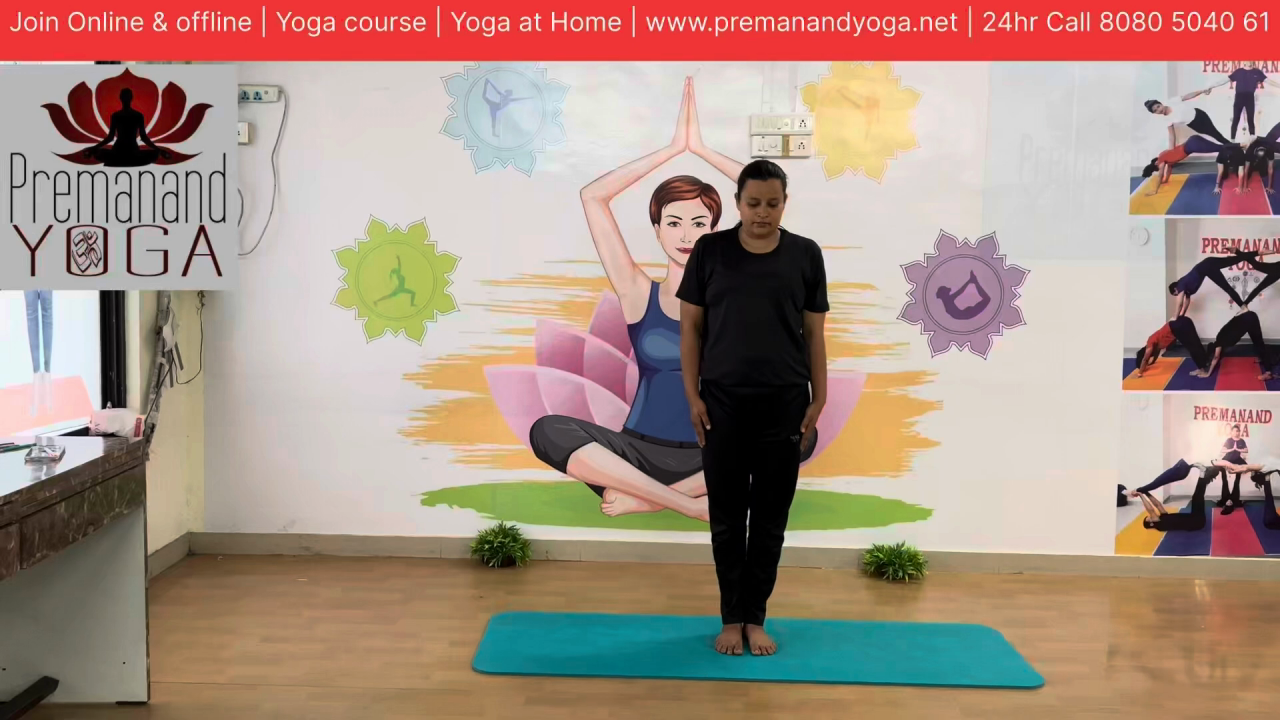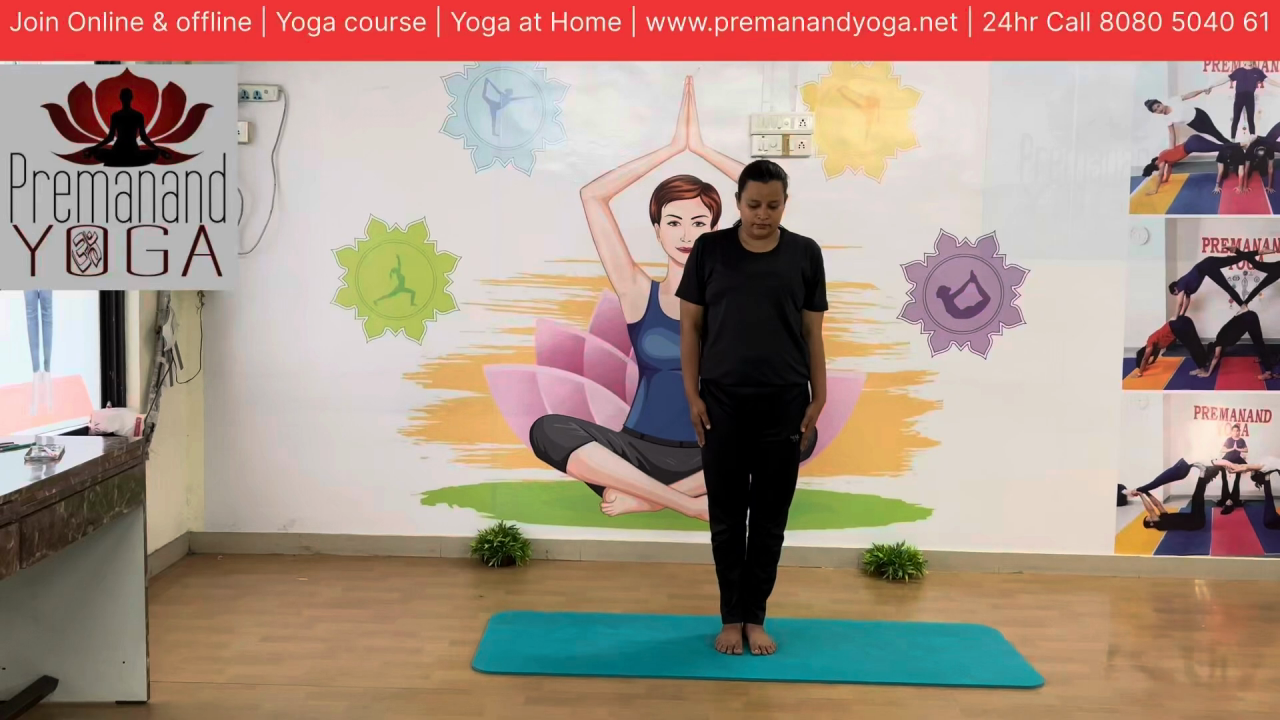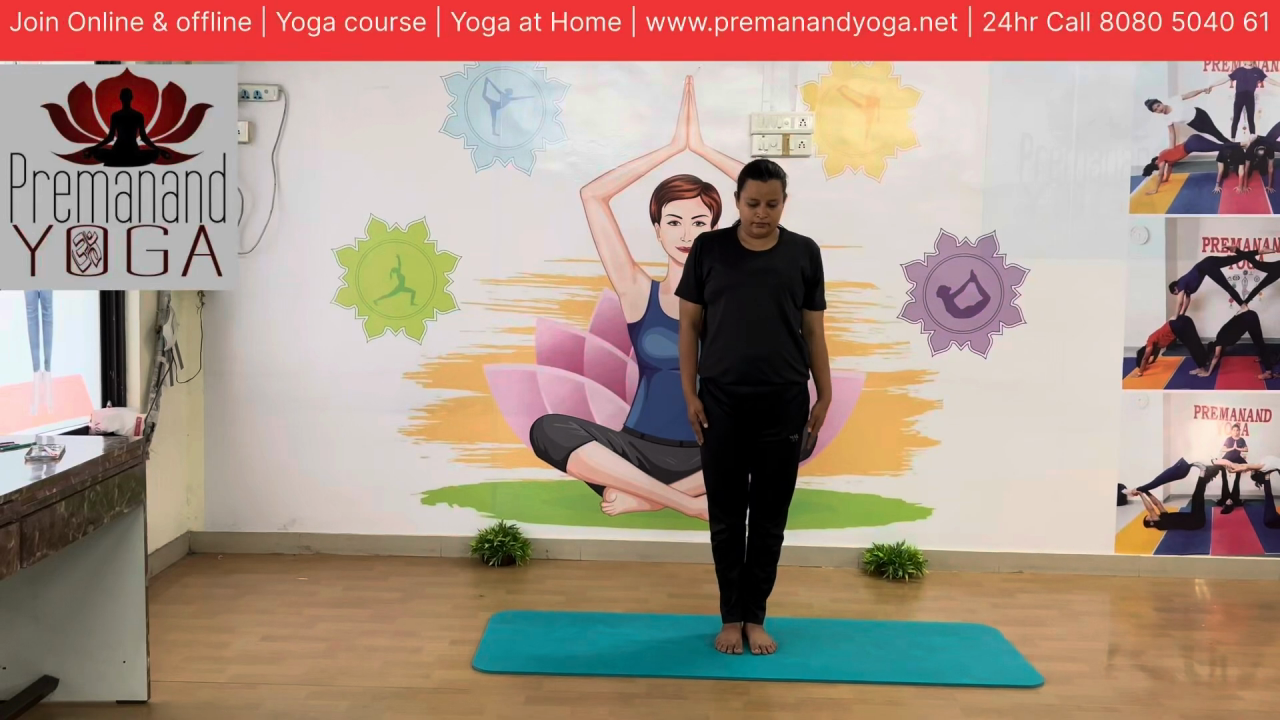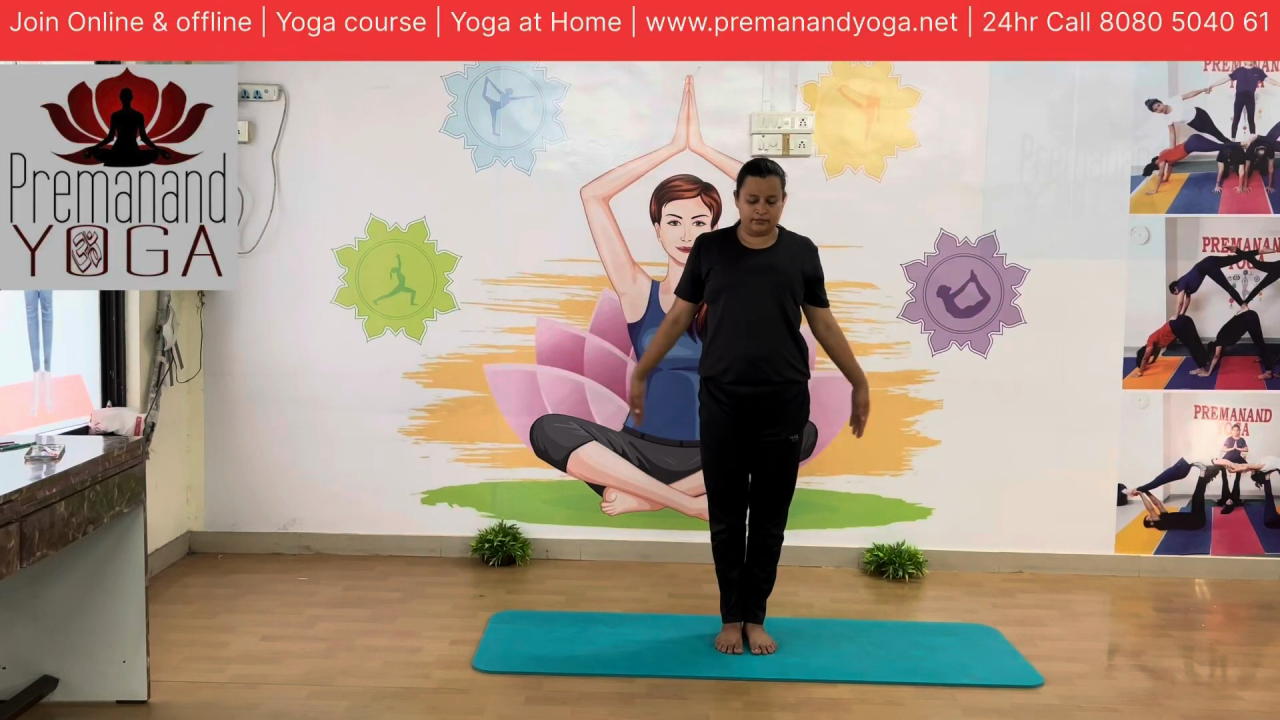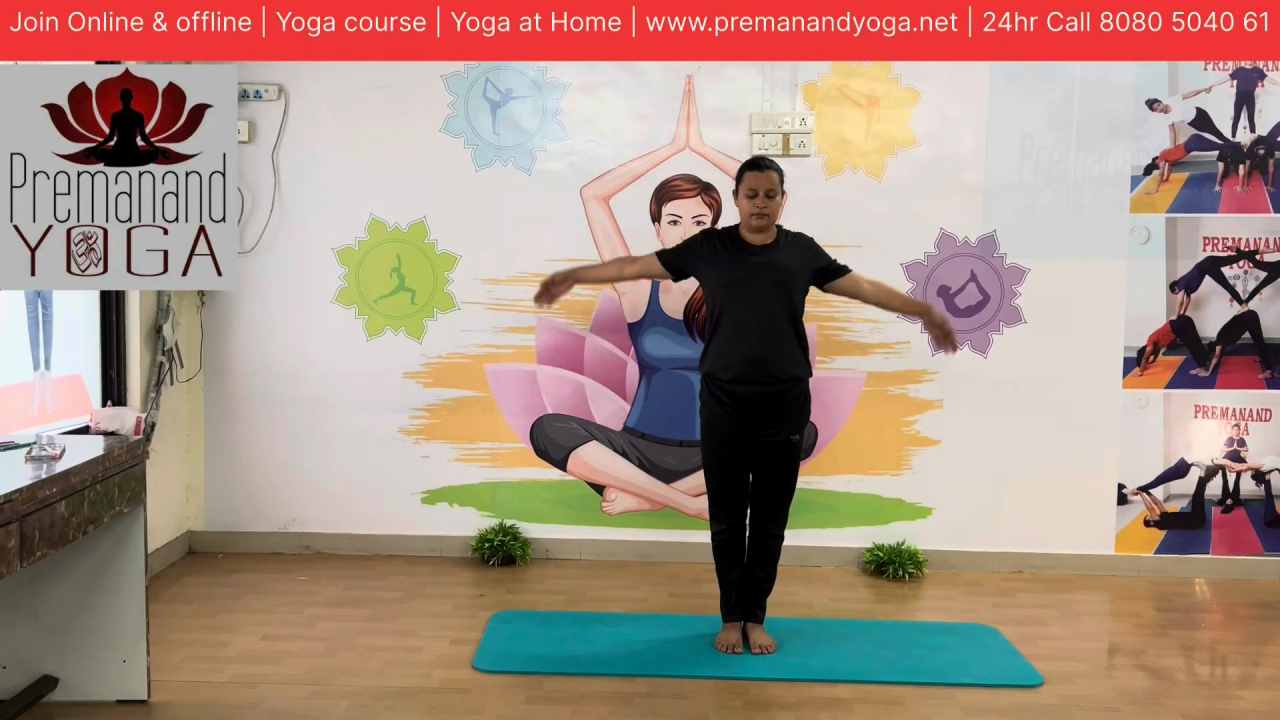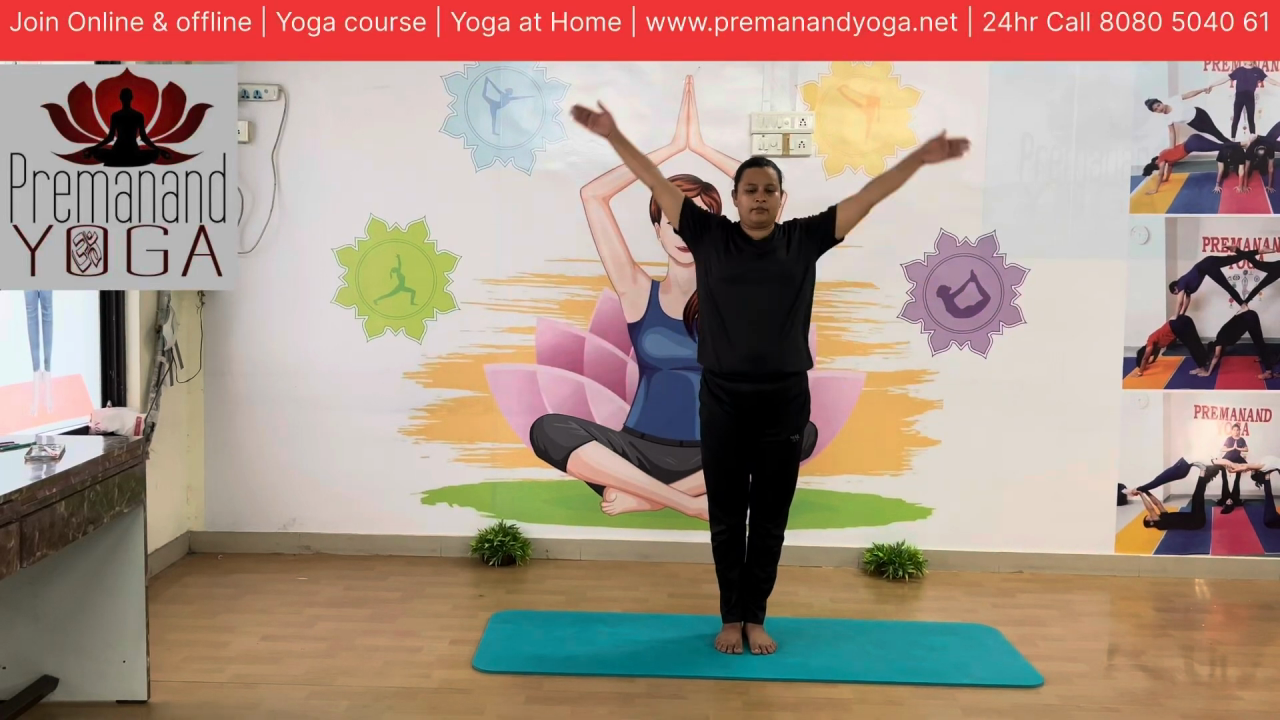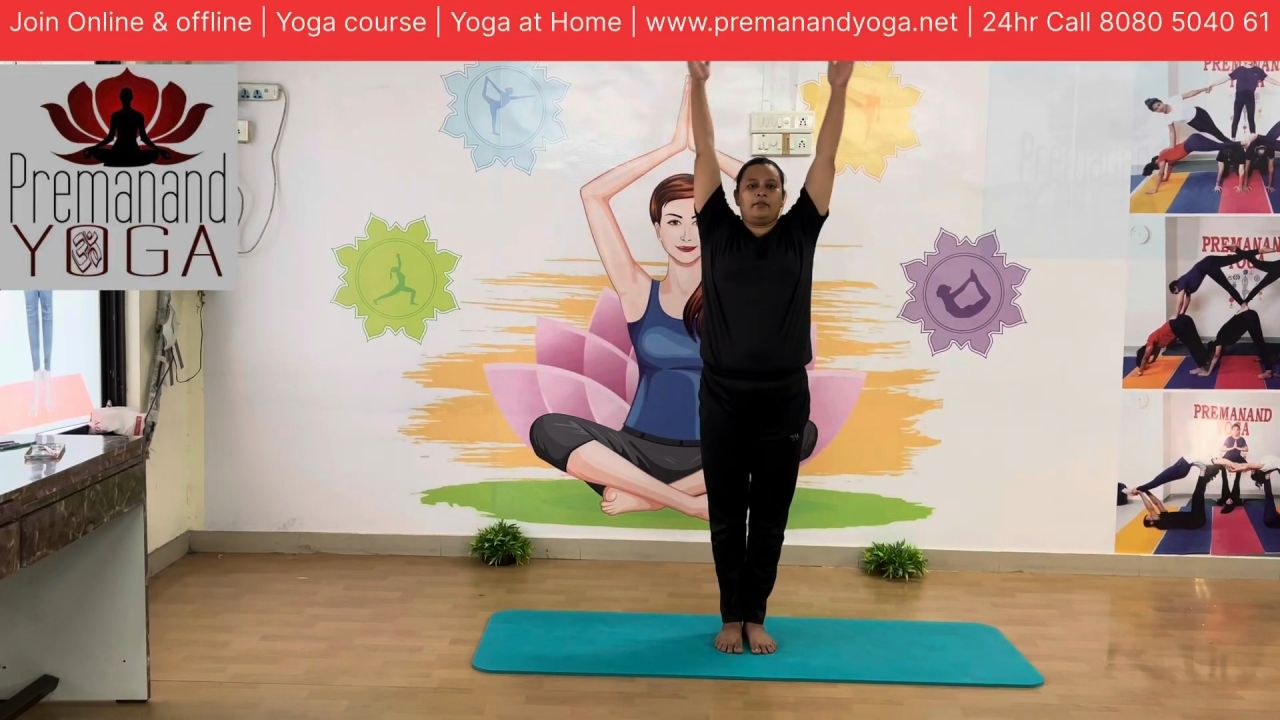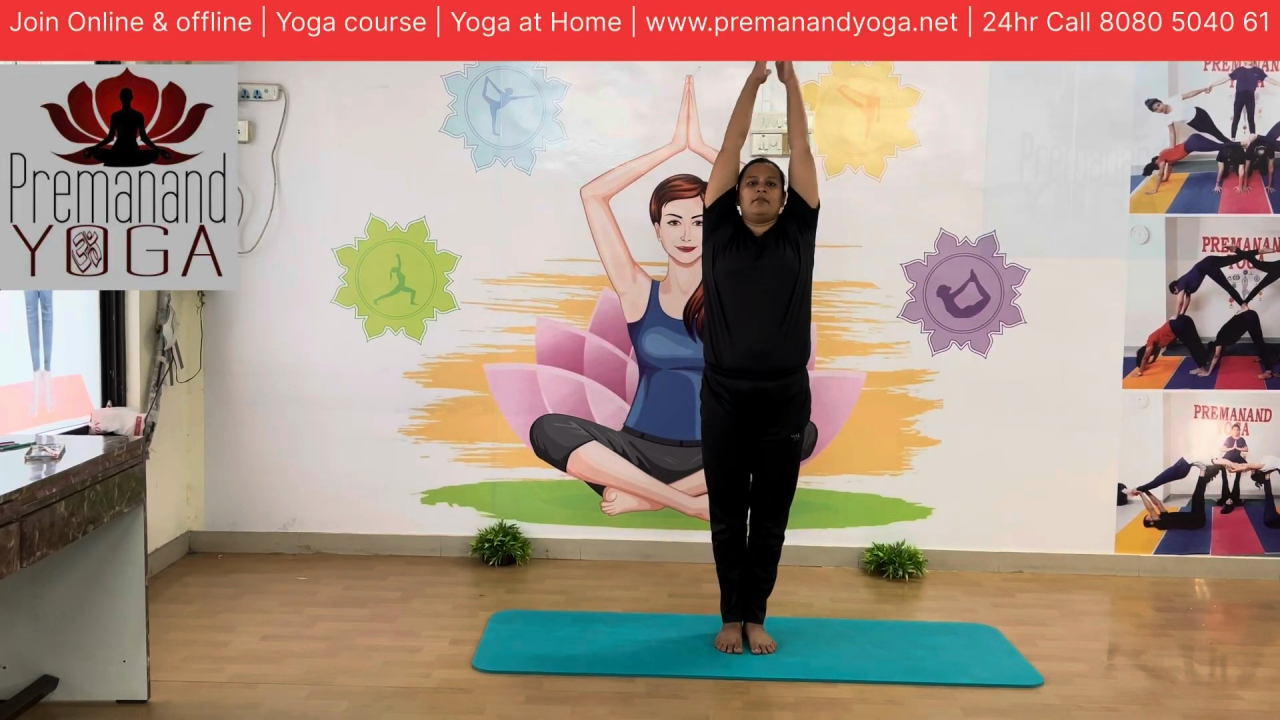
dt=0.3s
person 1, frame 1
left shoulder: (805, 254)
right shoulder: (710, 250)
left elbow: (813, 332)
right elbow: (691, 326)
left wrist: (818, 399)
right wrist: (693, 395)
left hip: (784, 403)
right hip: (723, 402)
left knee: (770, 517)
right knee: (727, 516)
left ankle: (755, 617)
right ankle: (731, 617)
person 1, frame 2
left shoulder: (805, 253)
right shoulder: (709, 249)
left elbow: (812, 331)
right elbow: (691, 326)
left wrist: (818, 400)
right wrist: (693, 394)
left hip: (784, 403)
right hip: (722, 401)
left knee: (770, 516)
right knee: (727, 516)
left ankle: (755, 617)
right ankle: (732, 617)
person 1, frame 3
left shoulder: (804, 252)
right shoulder: (708, 248)
left elbow: (813, 330)
right elbow: (689, 324)
left wrist: (824, 396)
right wrist: (689, 392)
left hip: (783, 401)
right hip: (721, 400)
left knee: (770, 516)
right knee: (726, 514)
left ankle: (755, 616)
right ankle: (730, 616)
person 1, frame 4
left shoulder: (802, 252)
right shoulder: (710, 248)
left elbow: (823, 323)
right elbow: (679, 316)
left wrist: (859, 382)
right wrist: (642, 370)
left hip: (784, 400)
right hip: (722, 399)
left knee: (770, 515)
right knee: (726, 514)
left ankle: (755, 616)
right ankle: (731, 616)
person 1, frame 5
left shoulder: (802, 250)
right shoulder: (708, 246)
left elbow: (859, 287)
right elbow: (640, 267)
left wrist: (922, 311)
right wrist: (574, 276)
left hip: (785, 400)
right hip: (723, 399)
left knee: (770, 516)
right knee: (726, 515)
left ankle: (755, 615)
right ankle: (730, 616)
person 1, frame 6
left shoulder: (805, 240)
right shoulder: (710, 238)
left elbow: (865, 198)
right elbow: (660, 184)
left wrist: (920, 158)
right wrist: (613, 137)
left hip: (785, 398)
right hip: (723, 398)
left knee: (770, 517)
right knee: (726, 516)
left ankle: (755, 615)
right ankle: (730, 615)
person 1, frame 7
left shoulder: (799, 234)
right shoulder: (718, 232)
left elbow: (825, 160)
right elbow: (704, 155)
left wrist: (839, 89)
right wrist: (696, 84)
left hip: (784, 398)
right hip: (723, 397)
left knee: (770, 516)
right knee: (726, 514)
left ankle: (755, 616)
right ankle: (730, 614)
person 1, frame 8
left shoulder: (799, 232)
right shoulder: (719, 230)
left elbow: (802, 151)
right elbow: (729, 149)
left wrist: (791, 80)
right wrist: (752, 81)
left hip: (784, 396)
right hip: (724, 395)
left knee: (771, 516)
right knee: (727, 514)
left ankle: (756, 615)
right ankle: (730, 615)
person 2, frame 1
right shoulder: (638, 293)
right elbow: (592, 198)
left wrist: (700, 148)
right wrist: (674, 148)
right hip: (642, 452)
right knee: (548, 432)
left ankle: (643, 497)
right ankle: (693, 503)
person 2, frame 2
right shoulder: (637, 293)
right elbow: (592, 196)
left wrist: (700, 147)
right wrist: (673, 147)
left hip: (709, 457)
right hip: (641, 453)
right knee: (548, 431)
left ankle: (643, 497)
right ankle: (692, 502)
person 2, frame 3
right shoulder: (638, 292)
right elbow: (592, 195)
left wrist: (700, 147)
right wrist: (674, 146)
right hip: (640, 453)
right knee: (548, 430)
left ankle: (644, 497)
right ankle: (695, 502)
person 2, frame 4
right shoulder: (638, 293)
right elbow: (592, 196)
left wrist: (702, 147)
right wrist: (675, 146)
right hip: (640, 453)
left knee: (802, 434)
right knee: (548, 431)
left ankle: (645, 495)
right ankle: (692, 503)
person 2, frame 5
right shoulder: (640, 292)
right elbow: (593, 196)
left wrist: (700, 146)
right wrist: (674, 146)
right hip: (642, 451)
left knee: (801, 433)
right knee: (549, 430)
left ankle: (645, 495)
right ankle: (695, 502)
person 2, frame 6
right shoulder: (638, 292)
right elbow: (592, 196)
left wrist: (699, 146)
right wrist: (672, 147)
right hip: (642, 452)
left knee: (800, 433)
right knee: (548, 430)
left ankle: (646, 496)
right ankle: (694, 503)
person 2, frame 7
right shoulder: (638, 291)
right elbow: (592, 195)
left wrist: (702, 146)
right wrist: (675, 145)
right hip: (641, 451)
left knee: (801, 431)
right knee: (548, 430)
left ankle: (644, 496)
right ankle: (694, 502)
person 2, frame 8
right shoulder: (638, 291)
right elbow: (592, 194)
left wrist: (699, 145)
right wrist: (673, 146)
right hip: (642, 452)
left knee: (801, 432)
right knee: (548, 430)
left ankle: (645, 497)
right ankle: (694, 504)
